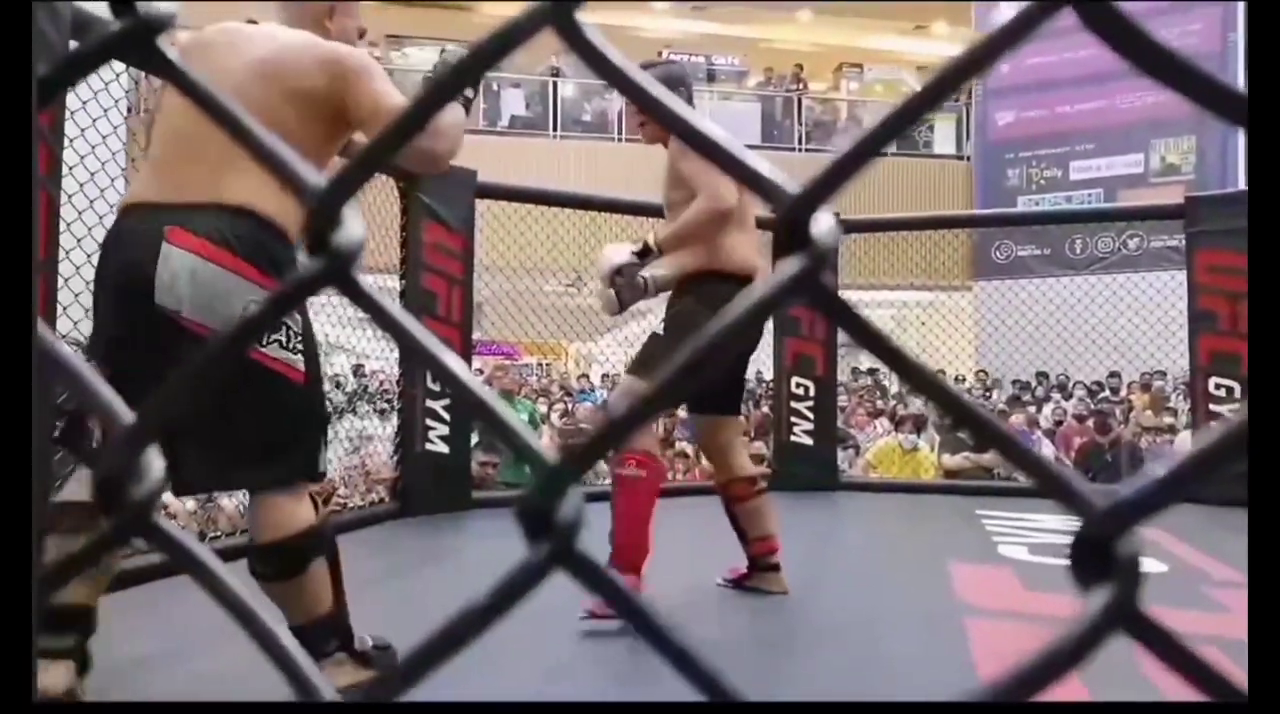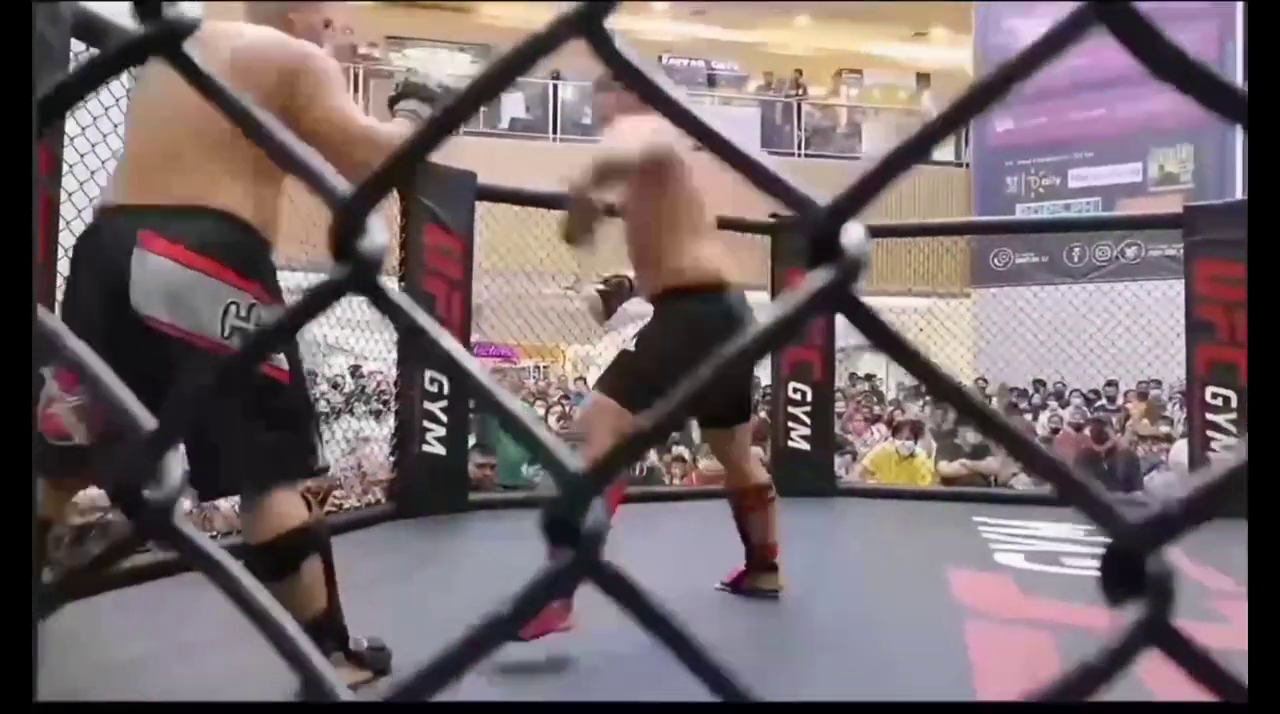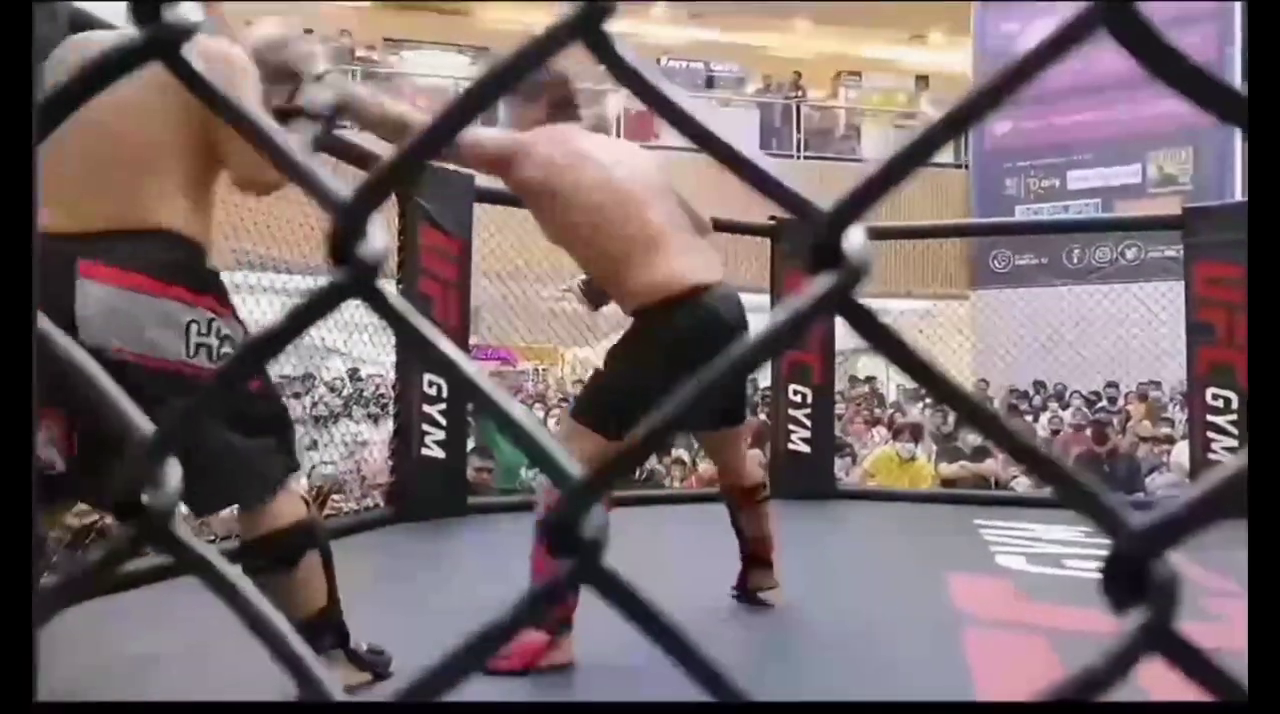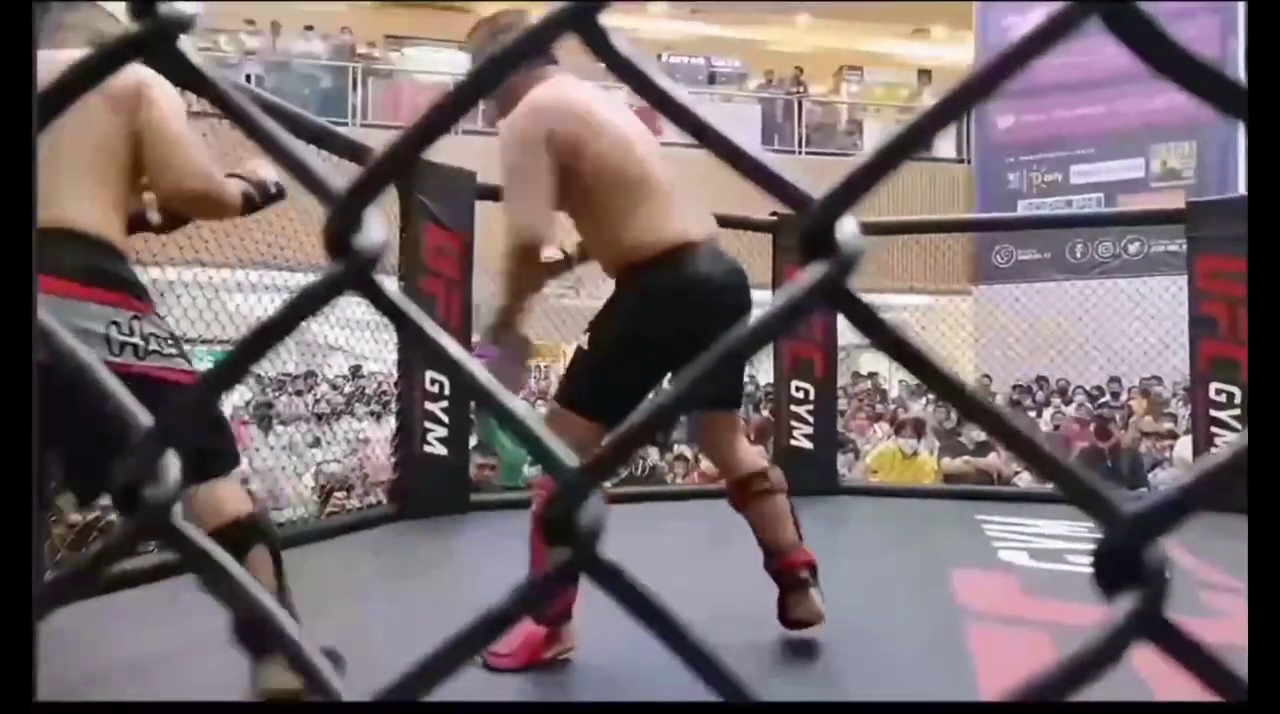
dt=0.2s
person 1, frame 1
right shoulder: (335, 63)
right elbow: (430, 147)
right wrist: (454, 93)
left hip: (135, 246)
right hip: (236, 261)
right knee: (279, 474)
left ankle: (56, 652)
right ankle: (331, 655)
person 1, frame 2
right shoulder: (297, 60)
right elbow: (371, 160)
right wrist: (416, 109)
left hip: (109, 250)
right hip: (207, 265)
left knee: (57, 465)
right knee: (267, 472)
right ankle: (330, 652)
person 1, frame 3
left shoulder: (72, 55)
right shoulder: (213, 56)
right elbow: (262, 166)
left hip: (55, 283)
right hip: (153, 288)
right knee: (260, 471)
right ankle: (330, 654)
person 1, frame 4
right shoulder: (129, 81)
right elbow: (199, 191)
right wrist: (255, 187)
right hip: (78, 290)
right knee: (204, 470)
right ankle: (275, 659)
person 2, frame 1
left shoulder: (690, 141)
right shoulder: (686, 151)
left elbow: (720, 202)
left wrist: (642, 254)
right wrist: (643, 278)
left hip: (713, 301)
right hip: (717, 302)
left knee: (628, 410)
right knee: (719, 441)
left ankle: (627, 570)
right ankle: (765, 565)
person 2, frame 2
left shoulder: (641, 130)
right shoulder: (657, 147)
left elbow: (617, 158)
left wrist: (580, 205)
right wrist: (624, 287)
left hip: (696, 314)
right hip: (723, 311)
left knee: (596, 432)
right knee: (732, 448)
left ankle: (557, 596)
right ankle: (764, 567)
person 2, frame 3
left shoulder: (528, 151)
right shoulder: (633, 154)
left elbow: (416, 128)
right elbow: (697, 223)
left wrist: (327, 85)
left hip: (676, 324)
right hip: (722, 310)
left knee: (576, 463)
right knee: (729, 451)
left ankle: (551, 631)
right ankle: (758, 566)
person 2, frame 4
left shoulder: (528, 119)
right shoulder: (600, 100)
left elbow: (524, 231)
left wrist: (506, 320)
right wrist: (574, 250)
left hip: (664, 285)
right hip: (714, 273)
left knee: (566, 451)
right knee: (729, 444)
left ankle: (550, 623)
right ankle: (800, 587)
